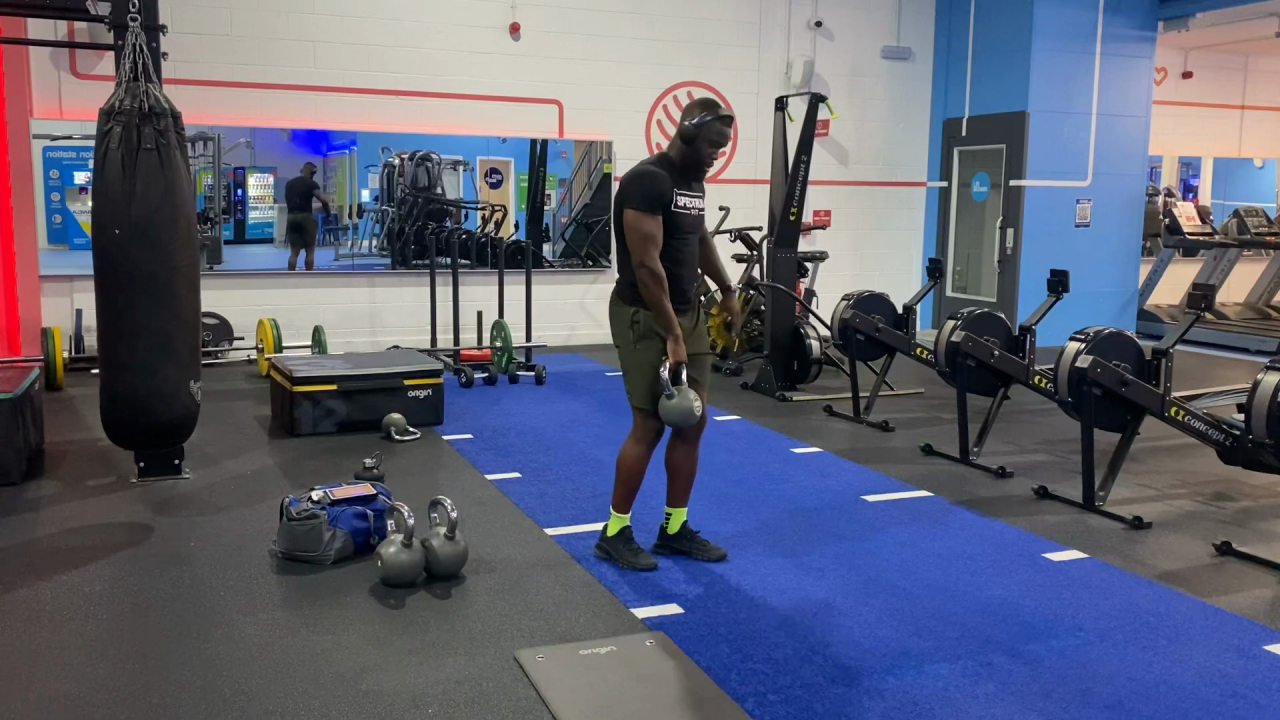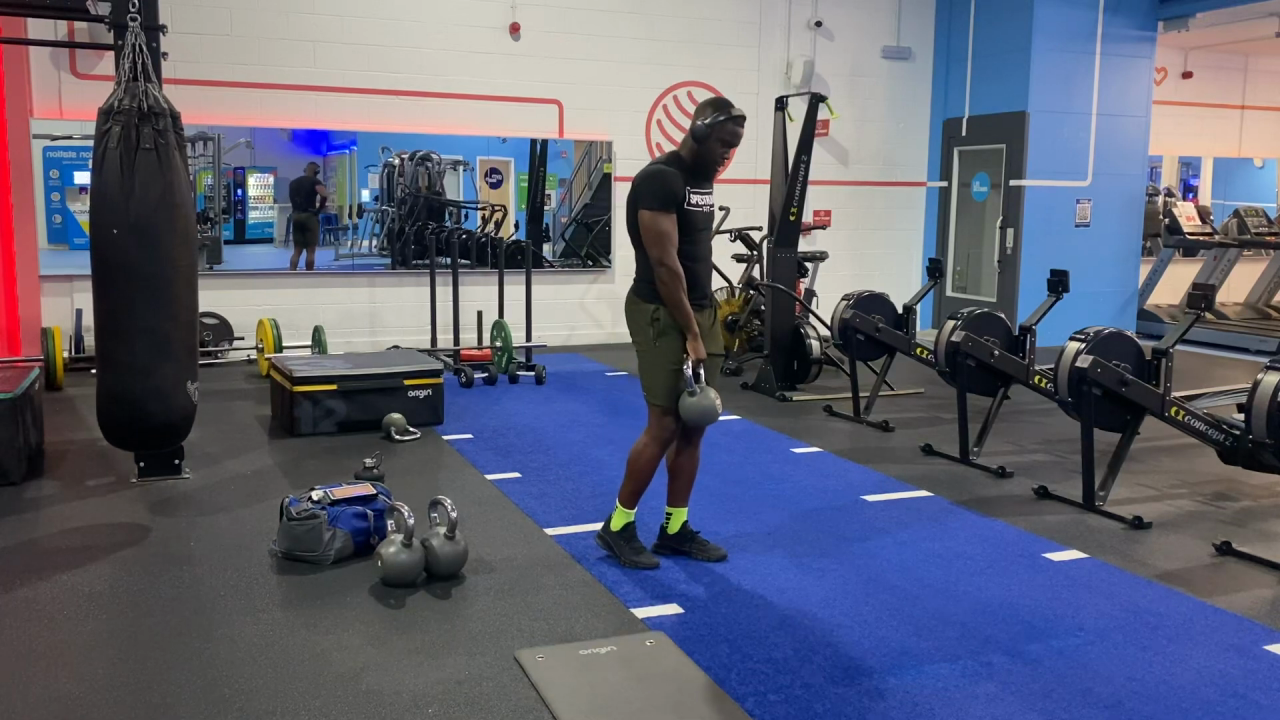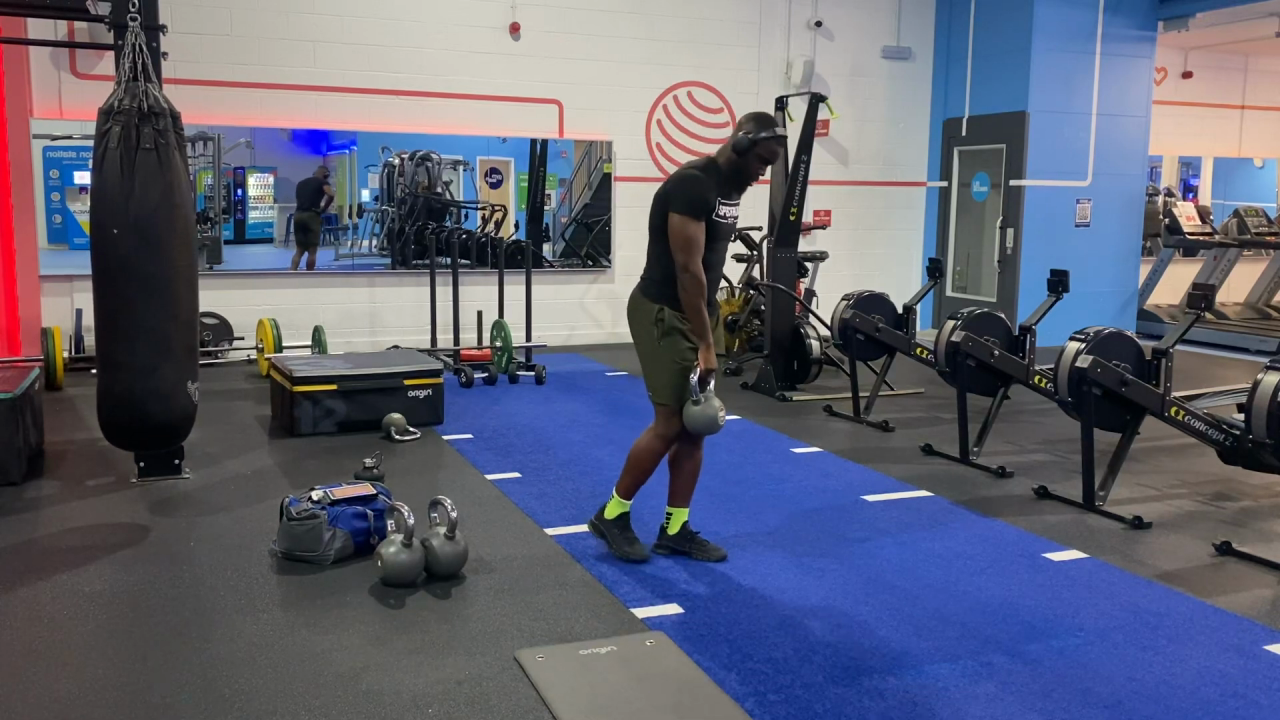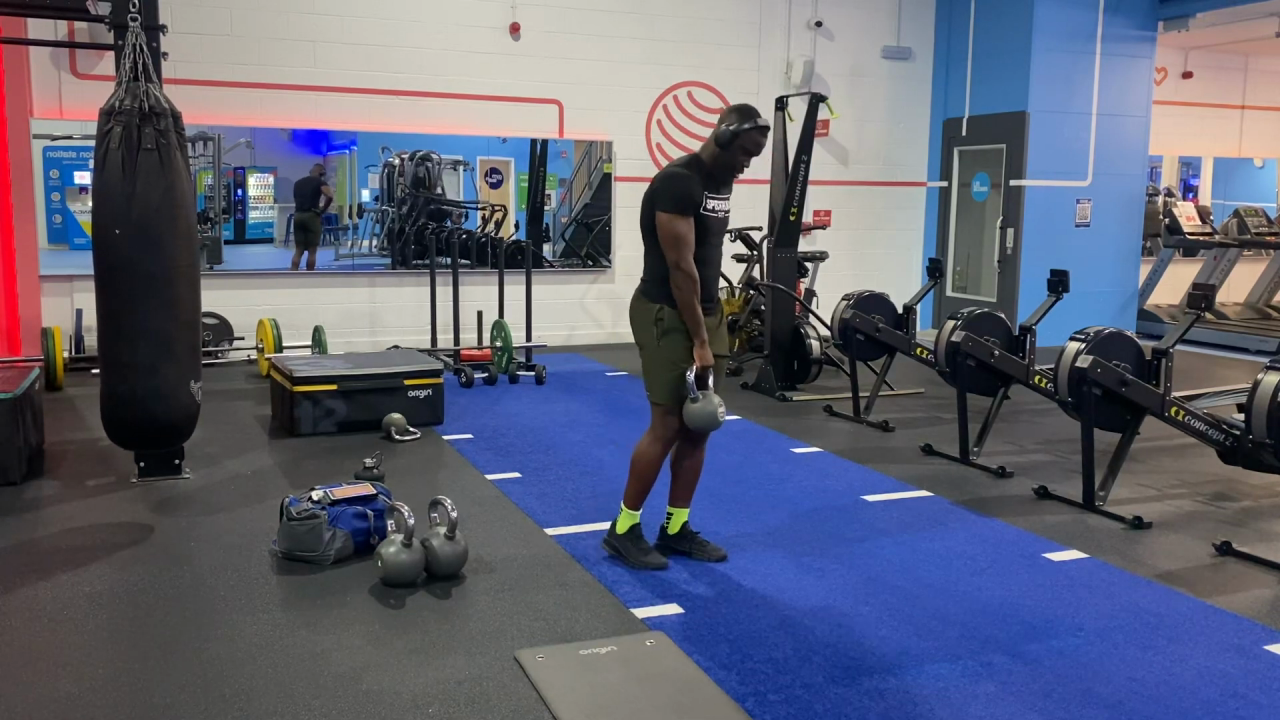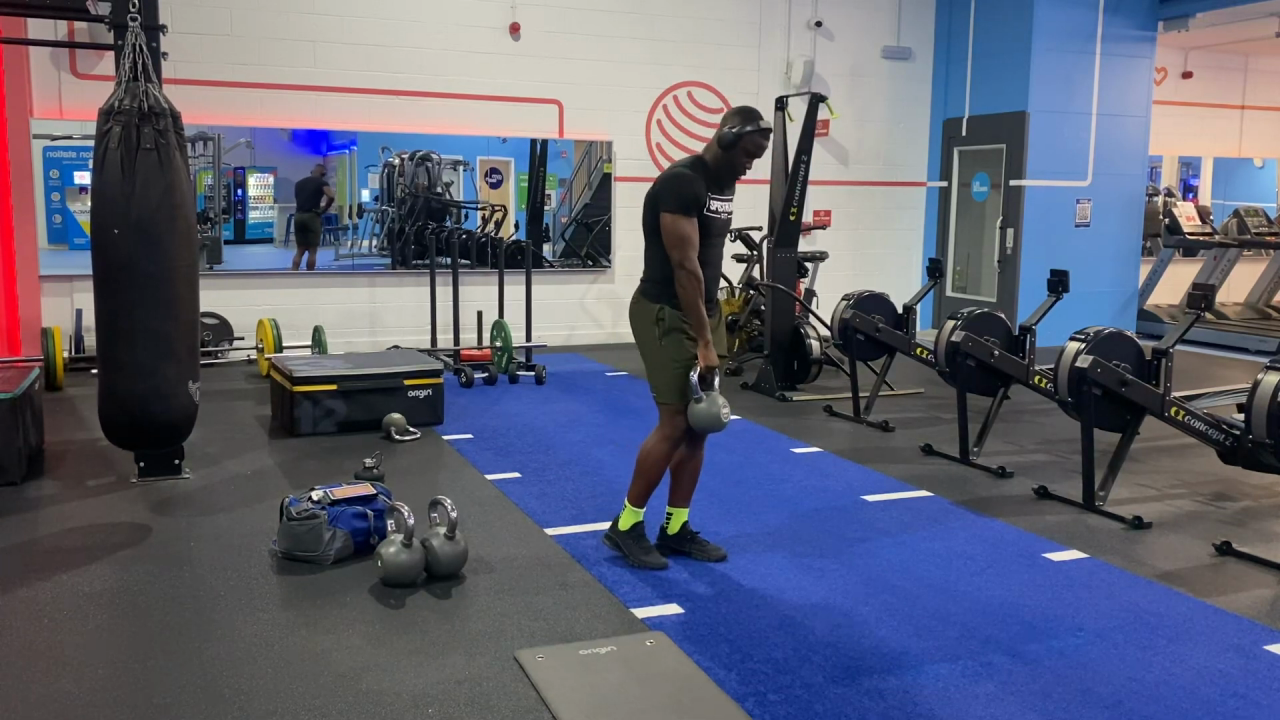
dt=0.7s
person 1, frame 1
left shoulder: (694, 180)
right shoulder: (646, 180)
right elbow: (646, 265)
left wrist: (726, 288)
right wrist: (671, 336)
left hip: (688, 313)
right hip: (644, 316)
left knee: (692, 422)
right knee: (649, 426)
left ankle: (675, 529)
right ankle: (615, 531)
person 1, frame 2
left shoulder: (703, 178)
right shoulder: (660, 180)
right elbow: (665, 264)
right wrist: (690, 335)
left hip: (701, 310)
right hip: (662, 314)
left knee: (694, 424)
right knee: (665, 425)
left ankle: (675, 528)
right ankle: (618, 525)
person 1, frame 3
left shoulder: (731, 187)
right shoulder: (692, 184)
right elbow: (688, 270)
left wrist: (707, 336)
right wrist: (705, 345)
left hip: (699, 310)
right hip: (663, 312)
right knee: (670, 423)
left ankle: (675, 529)
right ankle: (612, 516)
person 1, frame 4
left shoulder: (722, 182)
right shoulder: (677, 182)
right elbow: (681, 268)
left wrist: (708, 331)
right wrist: (698, 342)
left hip: (707, 310)
right hip: (665, 313)
right knee: (668, 424)
left ankle: (676, 528)
right ankle: (624, 528)
person 1, frame 5
left shoulder: (725, 184)
right shoulder: (681, 182)
right elbow: (685, 267)
left wrist: (711, 331)
right wrist: (704, 342)
left hip: (702, 312)
right hip: (665, 314)
left knee: (698, 425)
right knee: (675, 423)
left ankle: (675, 529)
right ankle: (626, 527)
